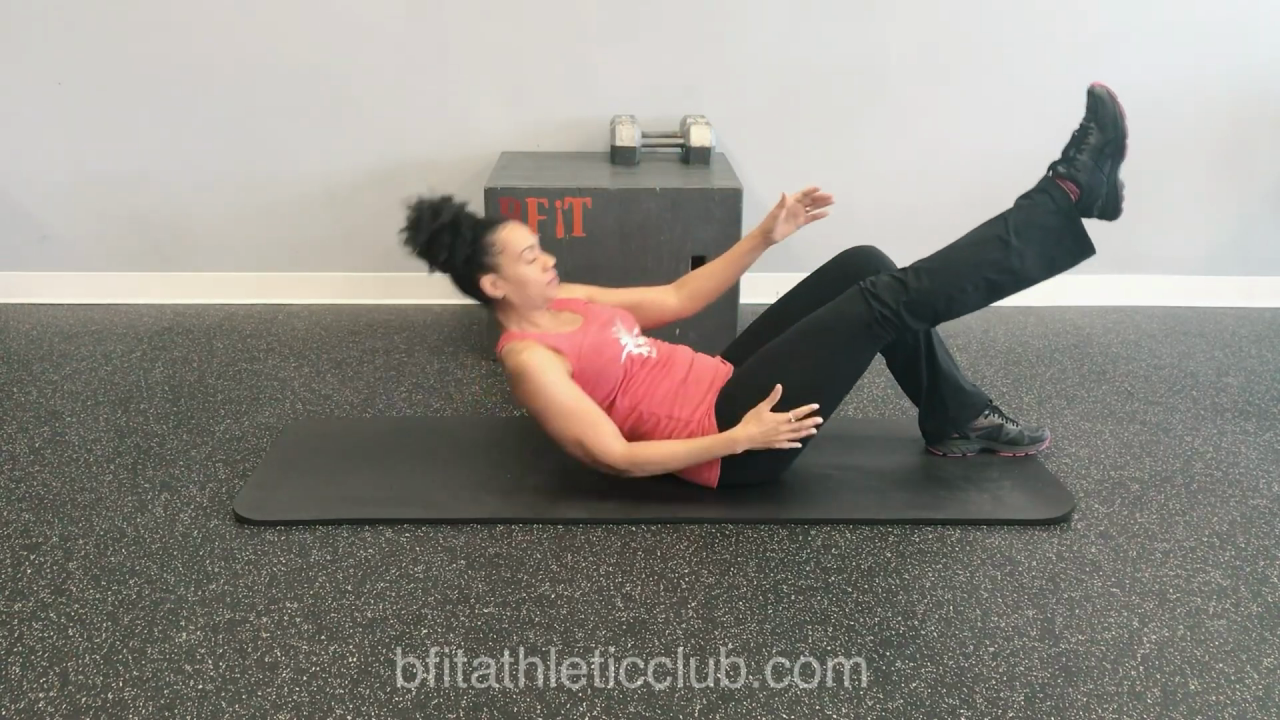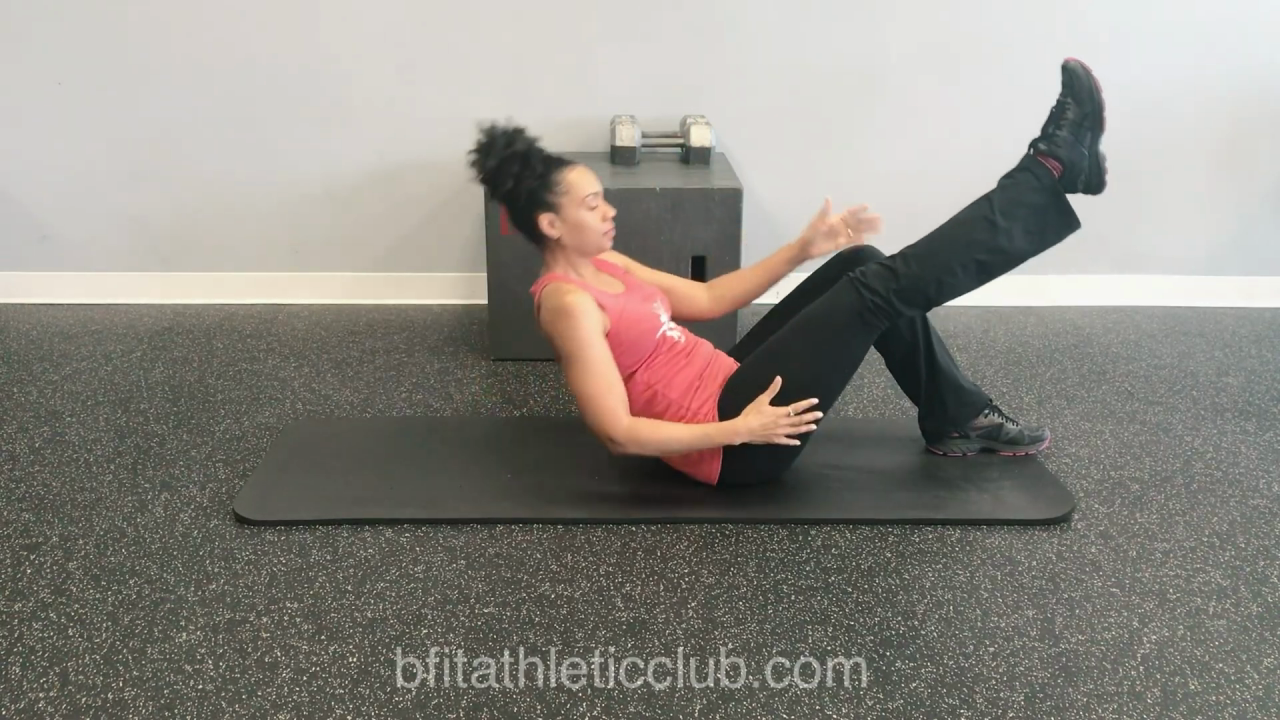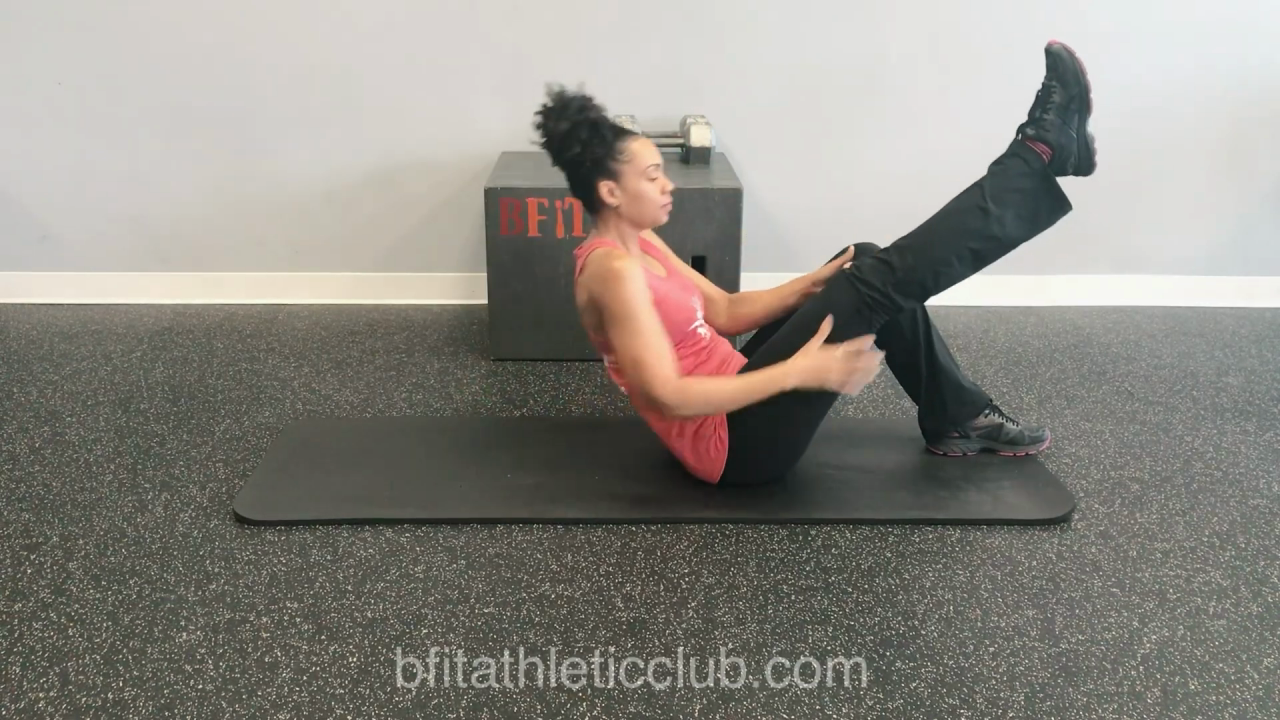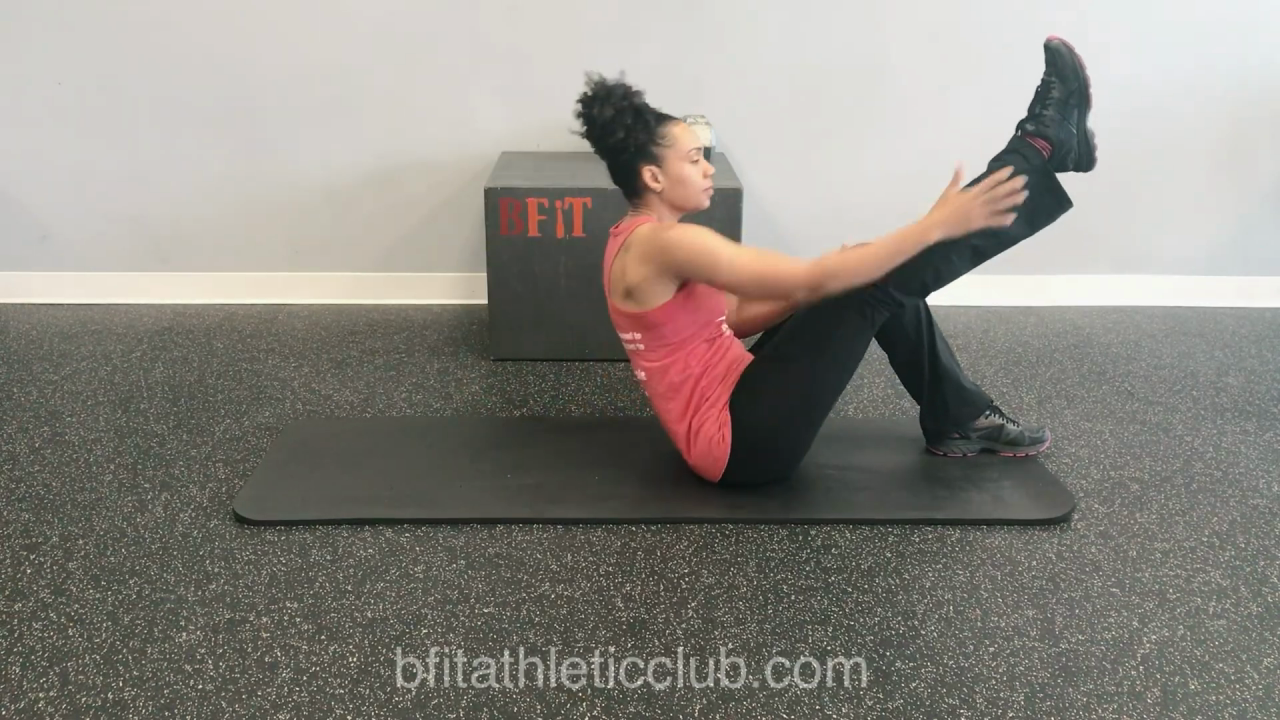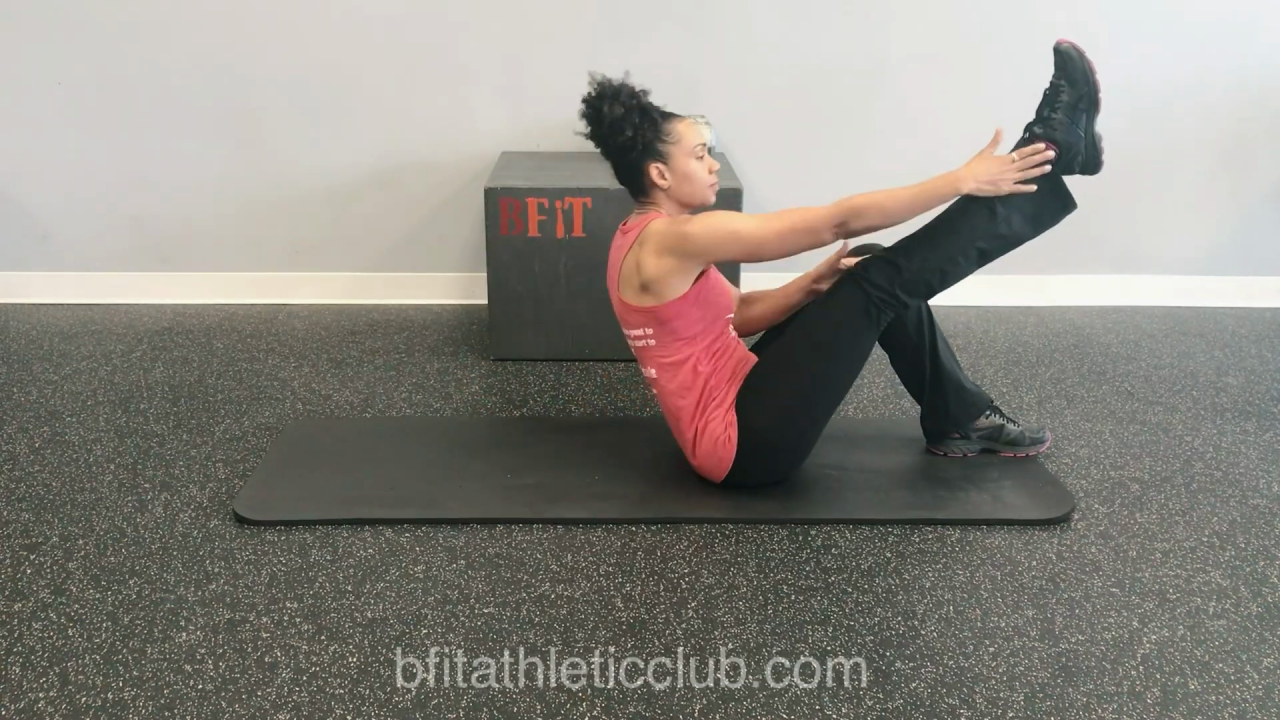
dt=0.2s
person 1, frame 1
left shoulder: (563, 303)
right shoulder: (529, 358)
left elbow: (675, 298)
right elbow: (619, 456)
left wrist: (763, 237)
right wrist: (739, 439)
left hip: (723, 385)
right hip: (727, 447)
left knee: (863, 267)
right knee: (889, 301)
left ankle: (957, 423)
right ankle: (1066, 196)
person 1, frame 2
left shoulder: (600, 264)
right shoulder: (567, 301)
left elbow: (706, 299)
right elbow: (620, 432)
left wrist: (802, 249)
right wrist: (741, 430)
left hip: (731, 387)
right hip: (731, 446)
left knee: (861, 266)
right knee: (883, 289)
left ankle: (957, 423)
right ankle: (1050, 169)
person 1, frame 3
left shoulder: (635, 245)
right shoulder: (613, 271)
left elbow: (726, 312)
right elbow: (669, 397)
left wrist: (819, 282)
right wrist: (797, 372)
left hip: (736, 395)
right hip: (735, 443)
left knee: (868, 274)
right knee: (881, 282)
left ankle: (958, 423)
right ankle: (1040, 152)
person 1, frame 4
left shoulder: (650, 235)
right shoulder: (665, 244)
left elbow: (734, 316)
right elbow: (813, 280)
left wrist: (823, 274)
right wrist: (938, 224)
left hip: (736, 410)
right hip: (742, 441)
left knee: (887, 275)
right knee: (880, 289)
left ankle: (959, 423)
right ankle: (1039, 148)
person 1, frame 5
left shoulder: (649, 235)
right shoulder: (680, 236)
right elbow: (839, 221)
left wrist: (813, 283)
right wrist: (963, 179)
left hip: (737, 407)
right hip: (747, 441)
left knee: (878, 280)
right knee: (886, 281)
left ankle: (960, 423)
right ankle: (1051, 145)
